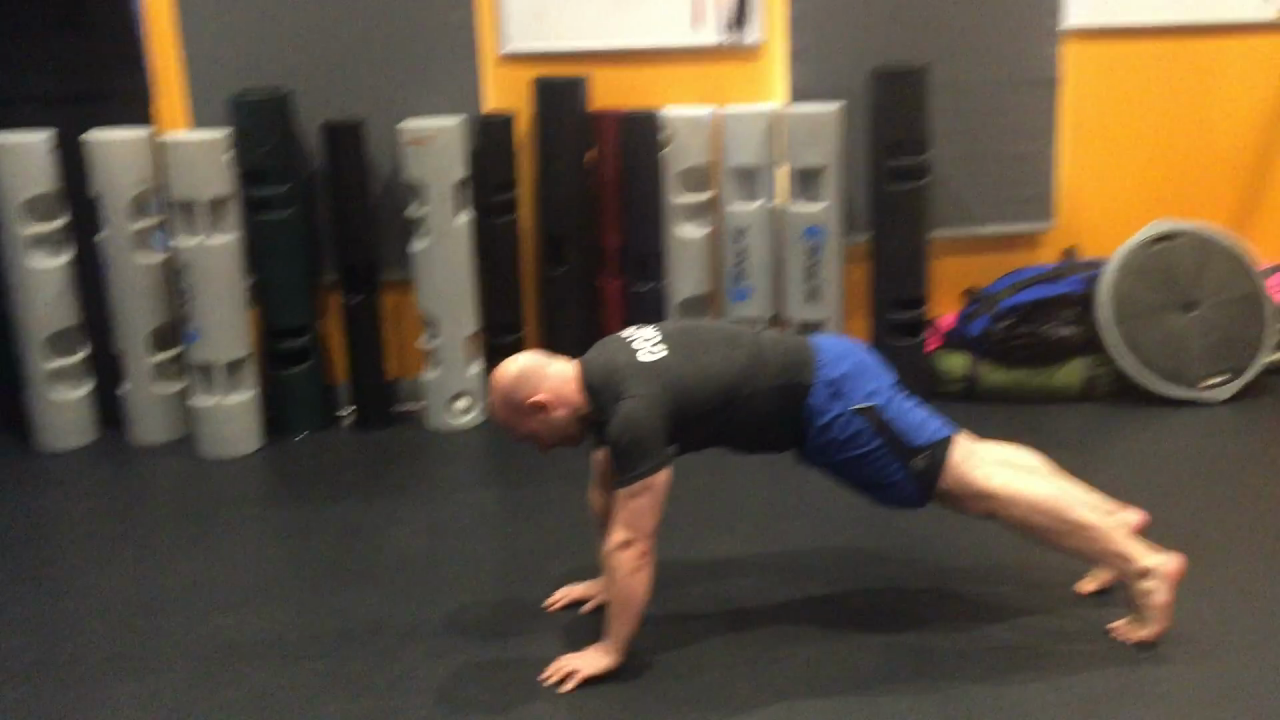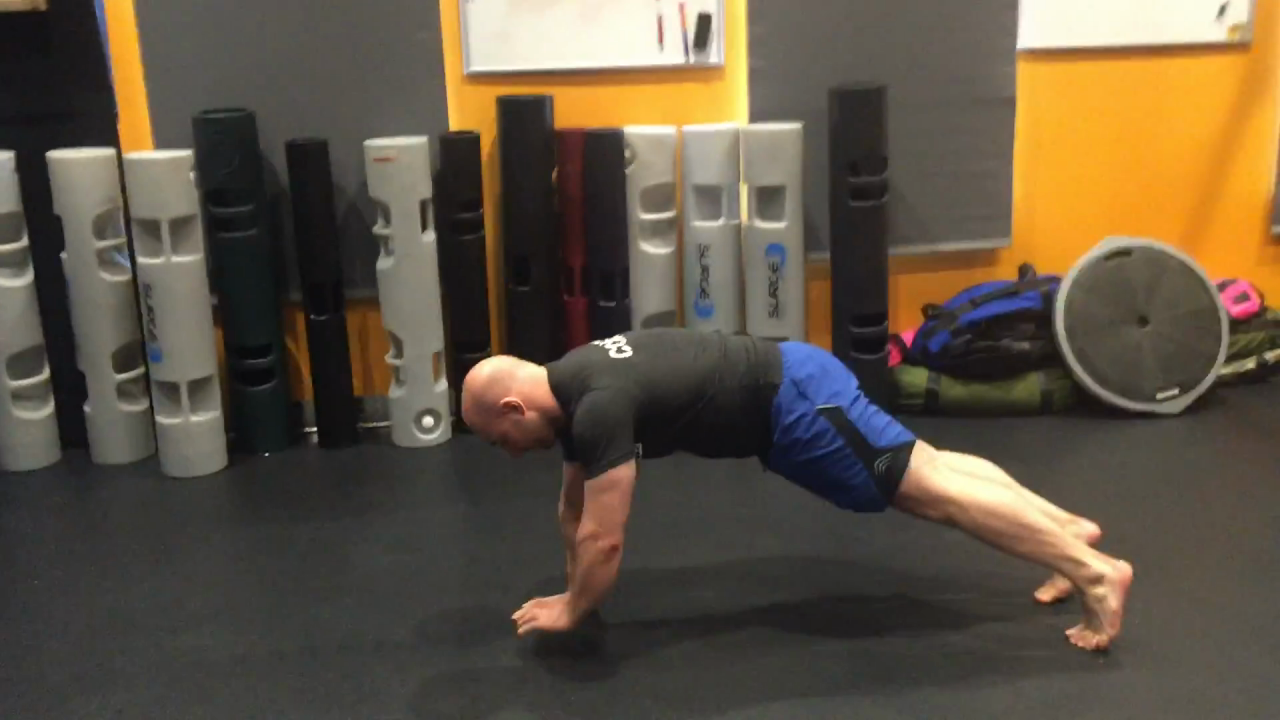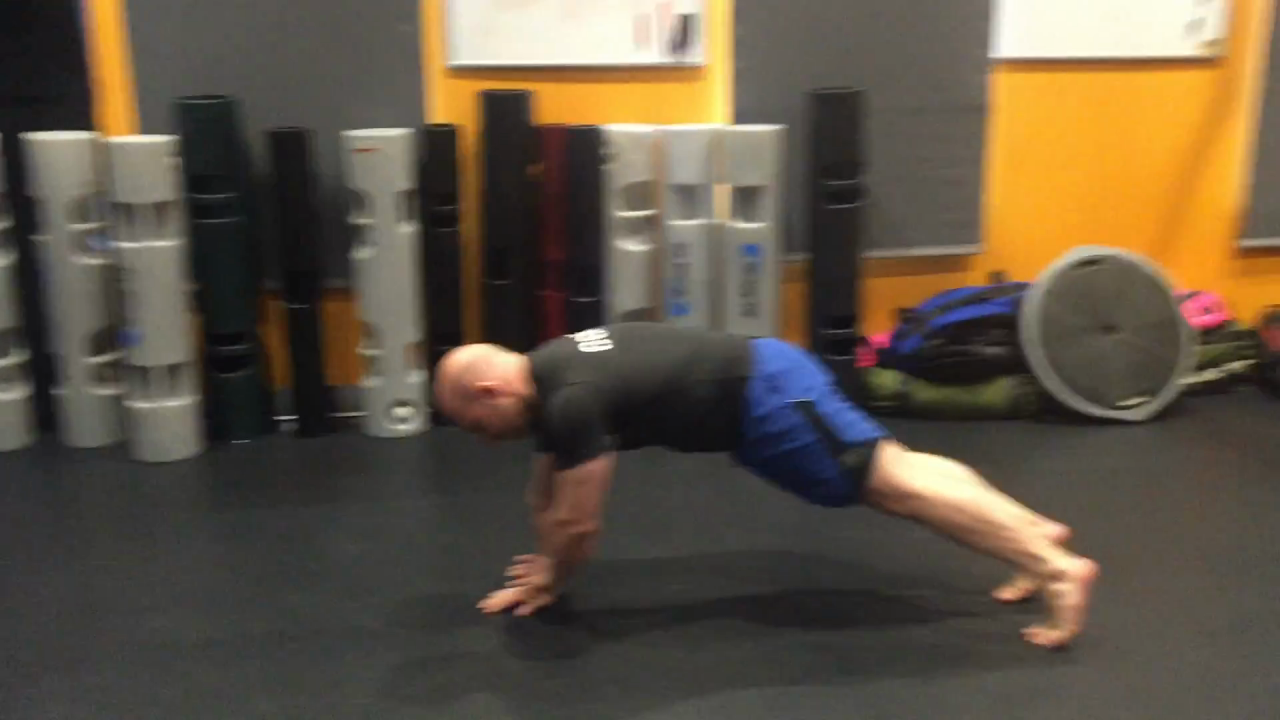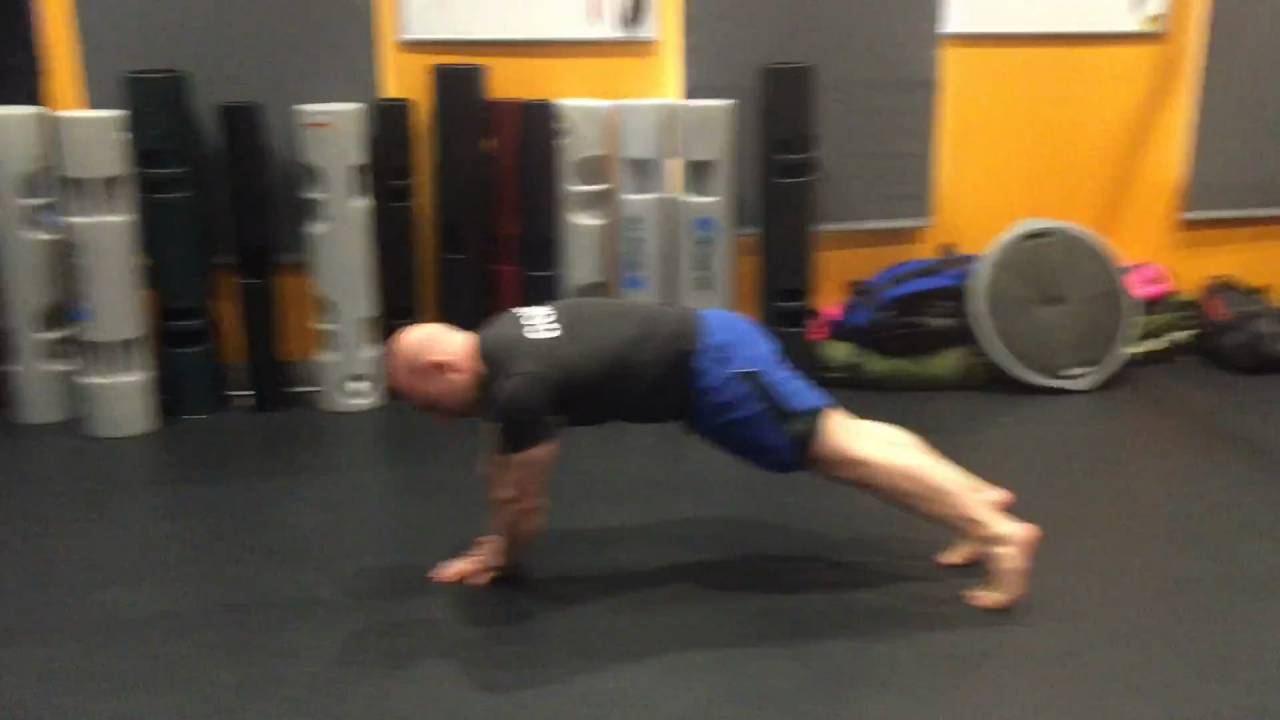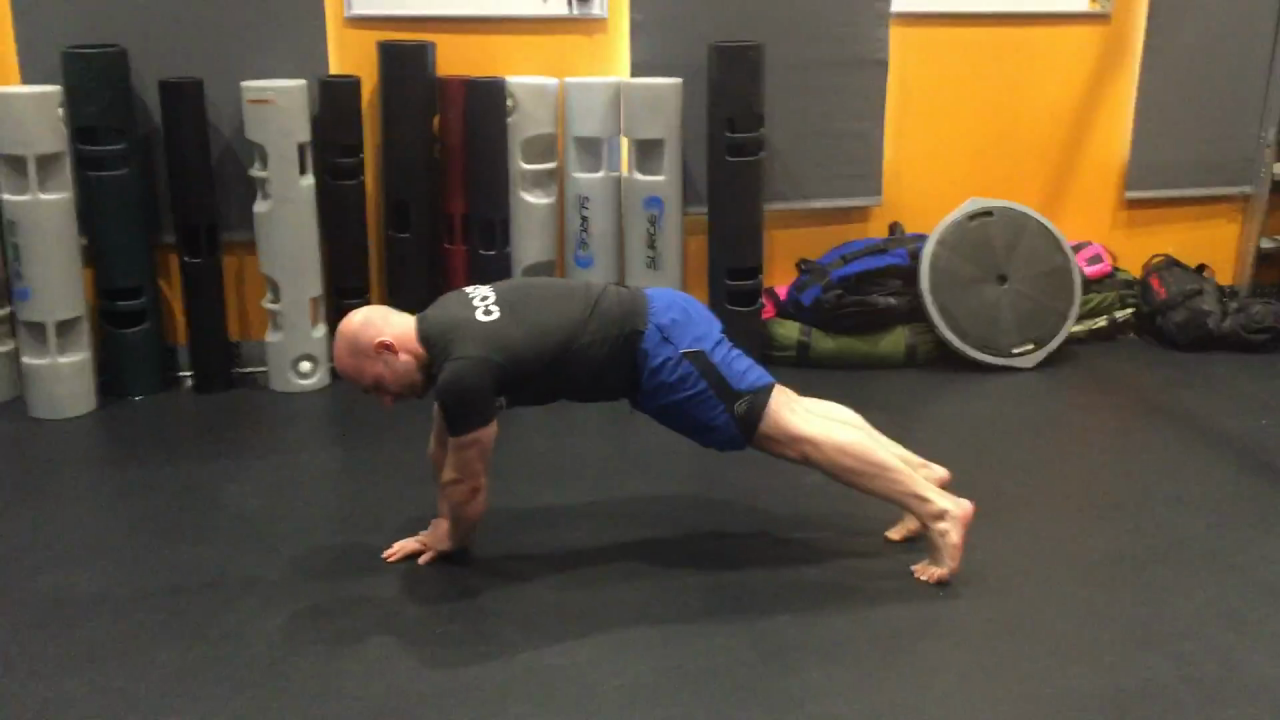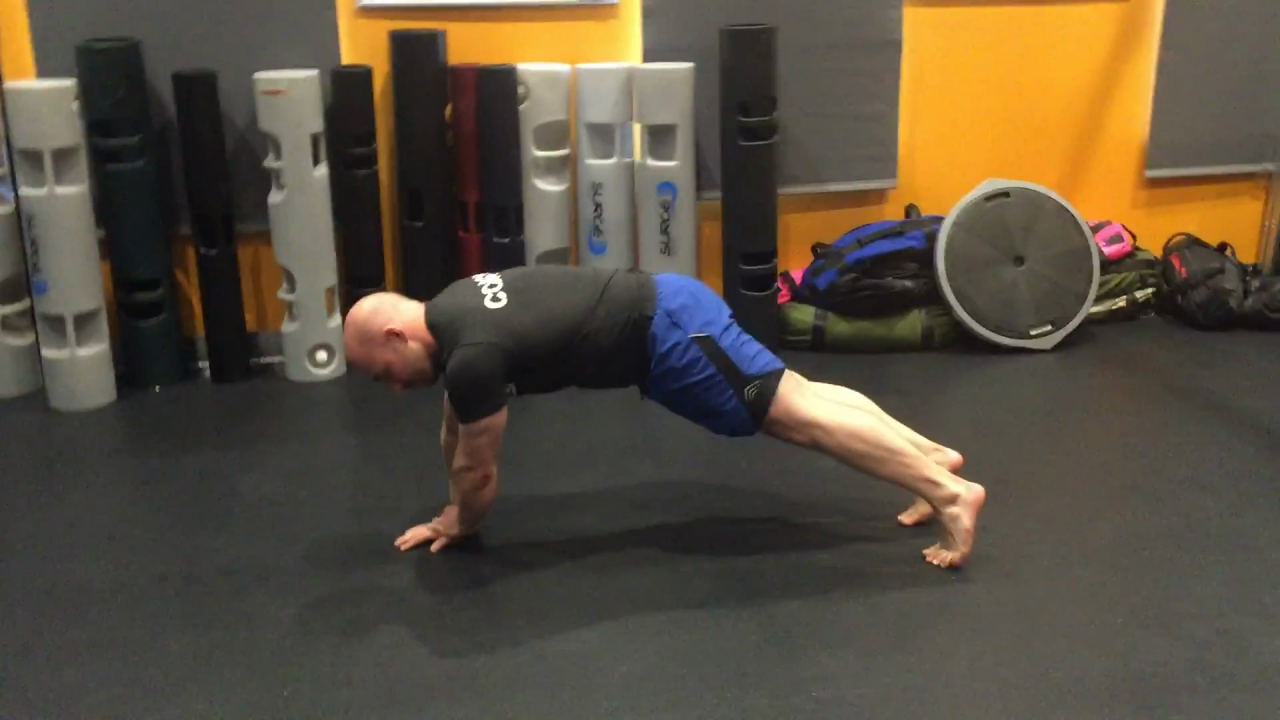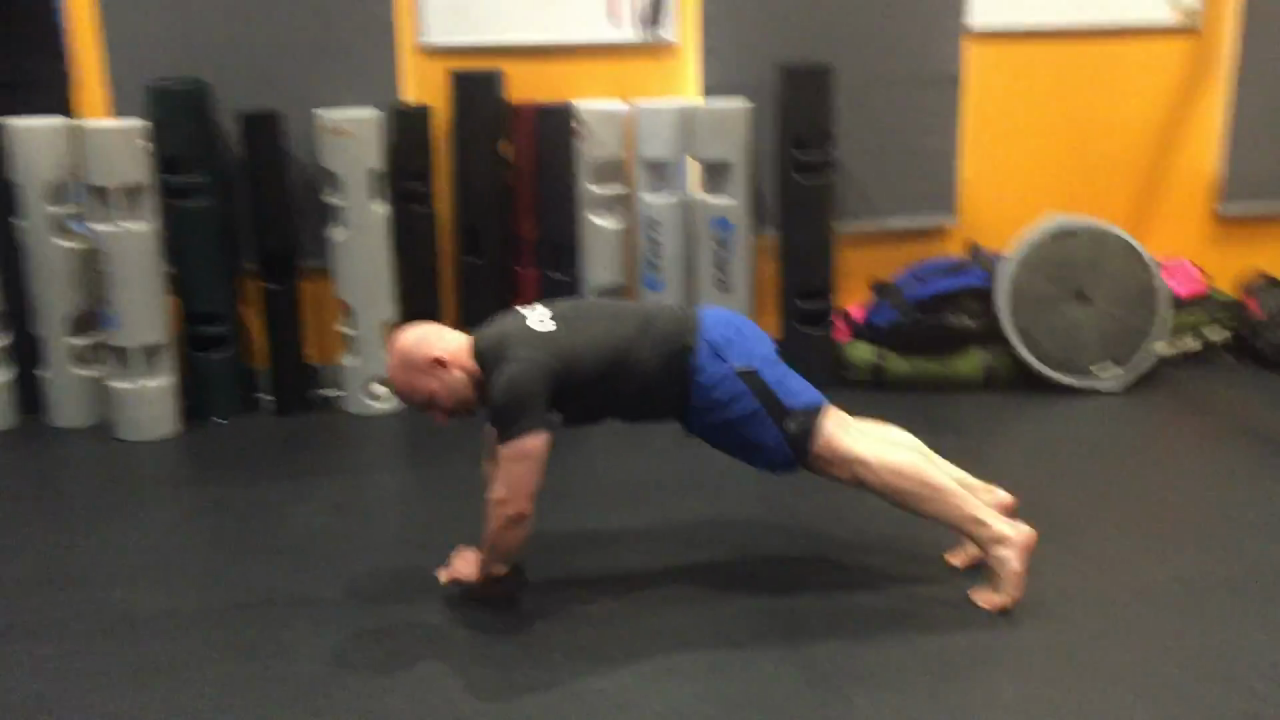
dt=0.2s
person 1, frame 1
left shoulder: (631, 406)
right shoulder: (598, 374)
left elbow: (633, 542)
right elbow: (605, 489)
left wrist: (610, 650)
right wrist: (607, 580)
left hip: (829, 398)
right hip: (821, 379)
left knee: (969, 481)
right knee: (967, 457)
left ankle: (1143, 566)
right ankle: (1115, 517)
person 1, frame 2
left shoulder: (599, 406)
right shoulder: (568, 390)
left elbow: (604, 538)
right elbow: (573, 507)
left wrist: (573, 612)
right wrist: (570, 587)
left hip: (794, 401)
right hip: (785, 390)
left knee: (930, 488)
right knee: (926, 465)
left ankle: (1096, 572)
right ankle: (1072, 528)
person 1, frame 3
left shoulder: (573, 398)
right shoulder: (544, 378)
left elbow: (578, 522)
right elbow: (546, 495)
left wrist: (550, 578)
right wrist: (544, 573)
left hip: (766, 399)
right hip: (758, 383)
left knee: (896, 484)
right knee: (897, 465)
left ankle: (1055, 568)
right ankle: (1037, 531)
person 1, frame 4
left shoulder: (519, 383)
right shoulder: (495, 346)
left elbow: (522, 499)
right elbow: (501, 462)
left wrist: (502, 554)
right wrist: (497, 542)
left hip: (714, 371)
right hip: (708, 349)
left knee: (841, 449)
right knee: (840, 432)
left ankle: (998, 533)
right ankle: (981, 498)
person 1, frame 5
left shoulder: (463, 366)
right shoulder: (438, 325)
left elbow: (467, 483)
right elbow: (445, 441)
left wrist: (450, 536)
right wrist: (444, 520)
left hip: (659, 348)
right hip: (653, 323)
left knee: (788, 429)
right knee: (786, 410)
left ankle: (938, 508)
right ankle: (923, 473)
person 1, frame 6
left shoulder: (471, 353)
right shoulder: (448, 312)
left elbow: (479, 471)
right elbow: (456, 432)
left wrist: (458, 526)
right wrist: (456, 508)
left hip: (668, 334)
right hip: (662, 312)
left knee: (799, 415)
right knee: (797, 395)
left ankle: (950, 493)
right ankle: (935, 458)
person 1, frame 7
left shoulder: (515, 376)
right shoulder: (498, 349)
left elbow: (515, 502)
right elbow: (504, 476)
left wrist: (487, 561)
right wrist: (495, 546)
left hip: (712, 364)
right hip: (709, 350)
left knee: (841, 448)
right knee: (845, 433)
left ankle: (999, 535)
right ankle: (982, 498)
